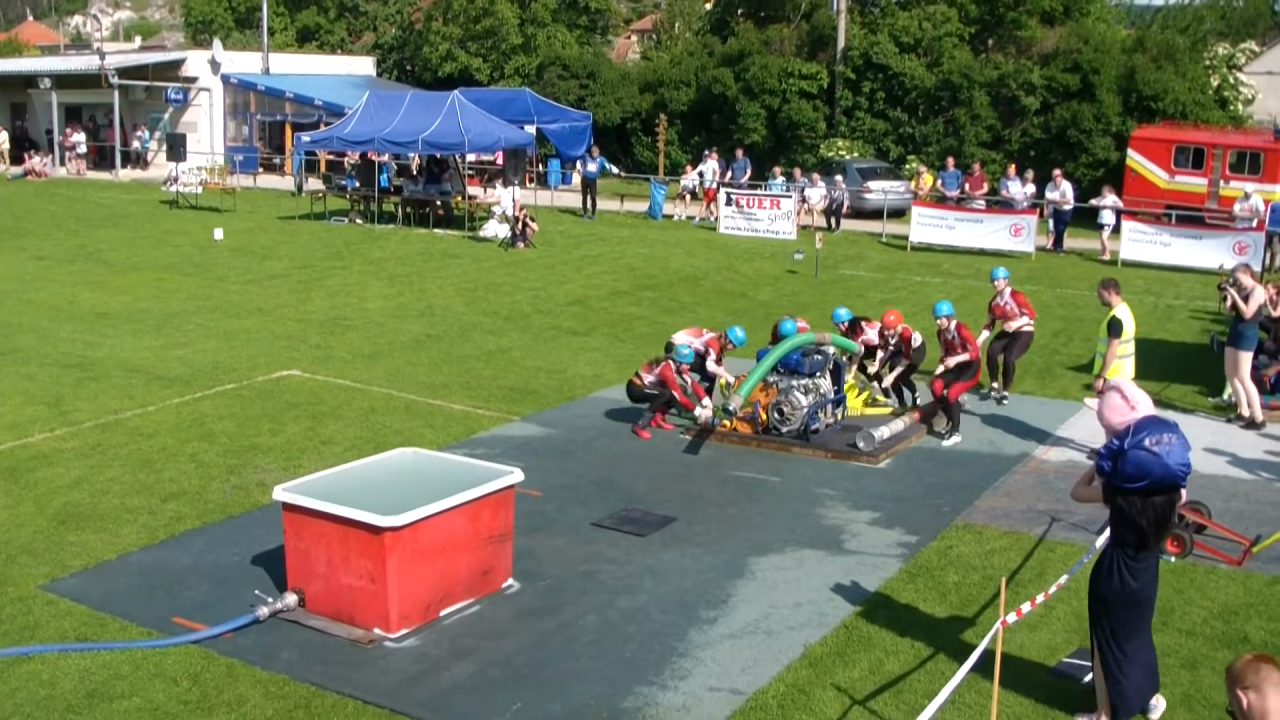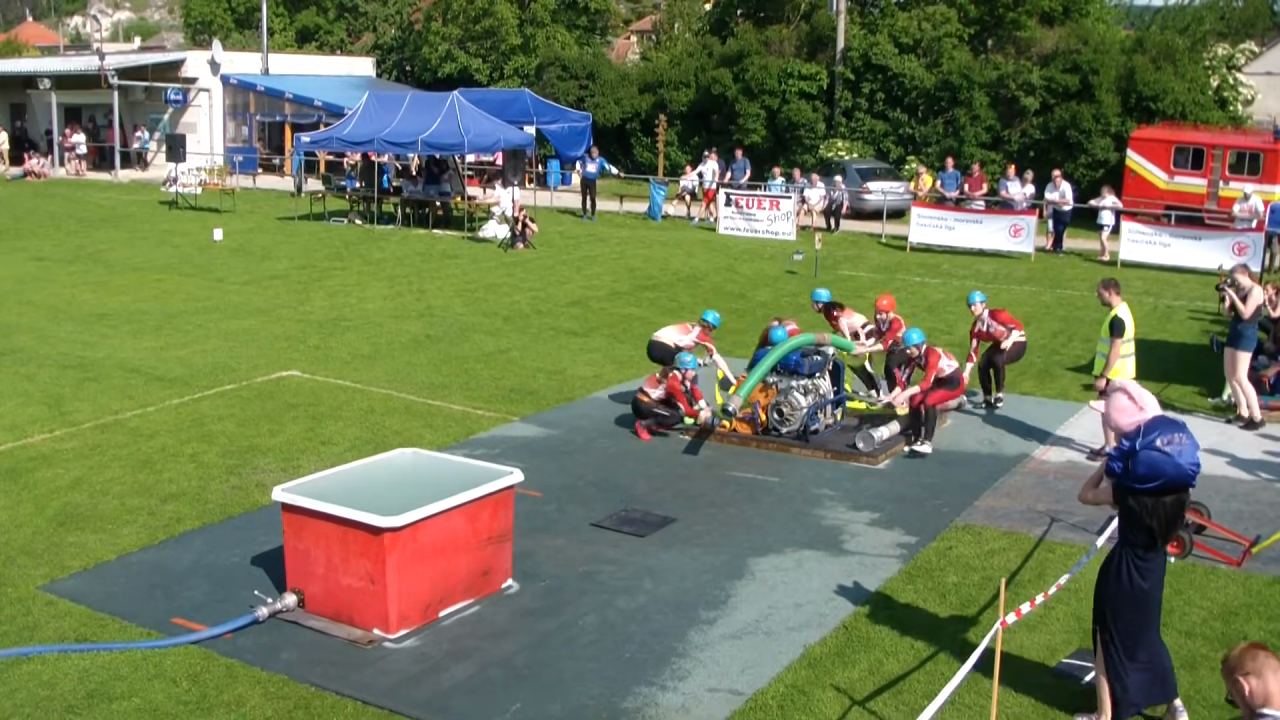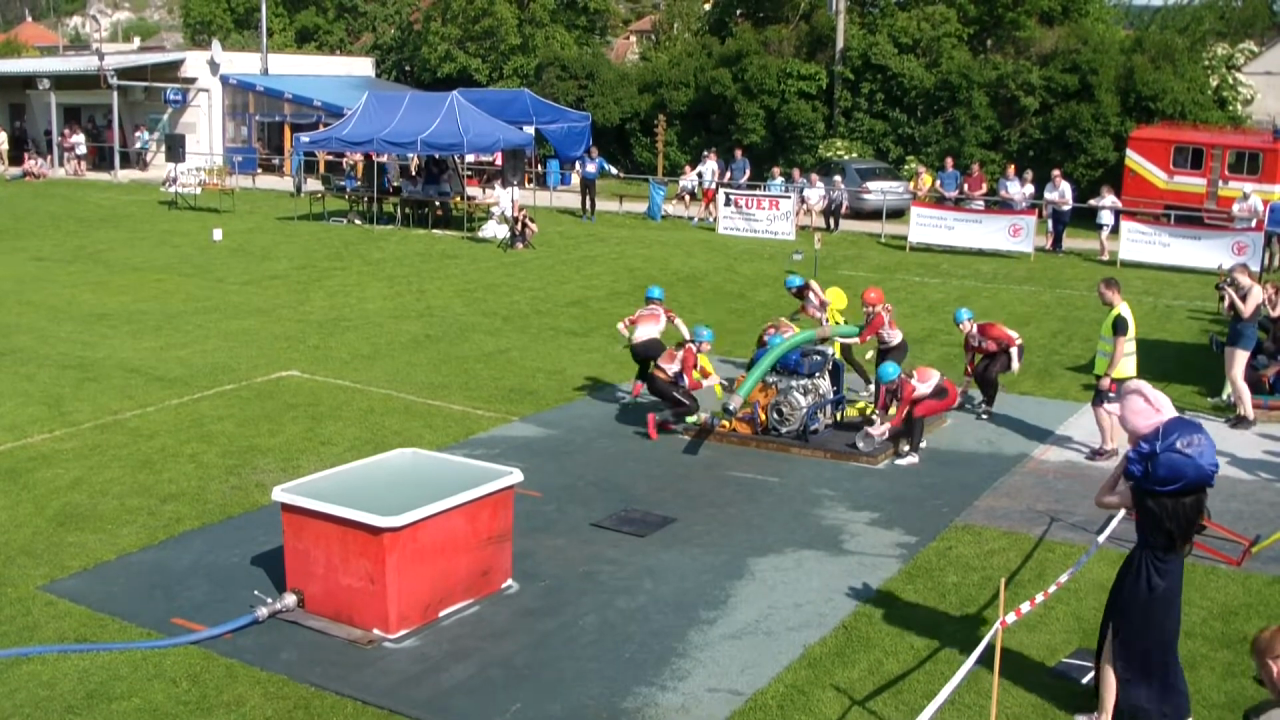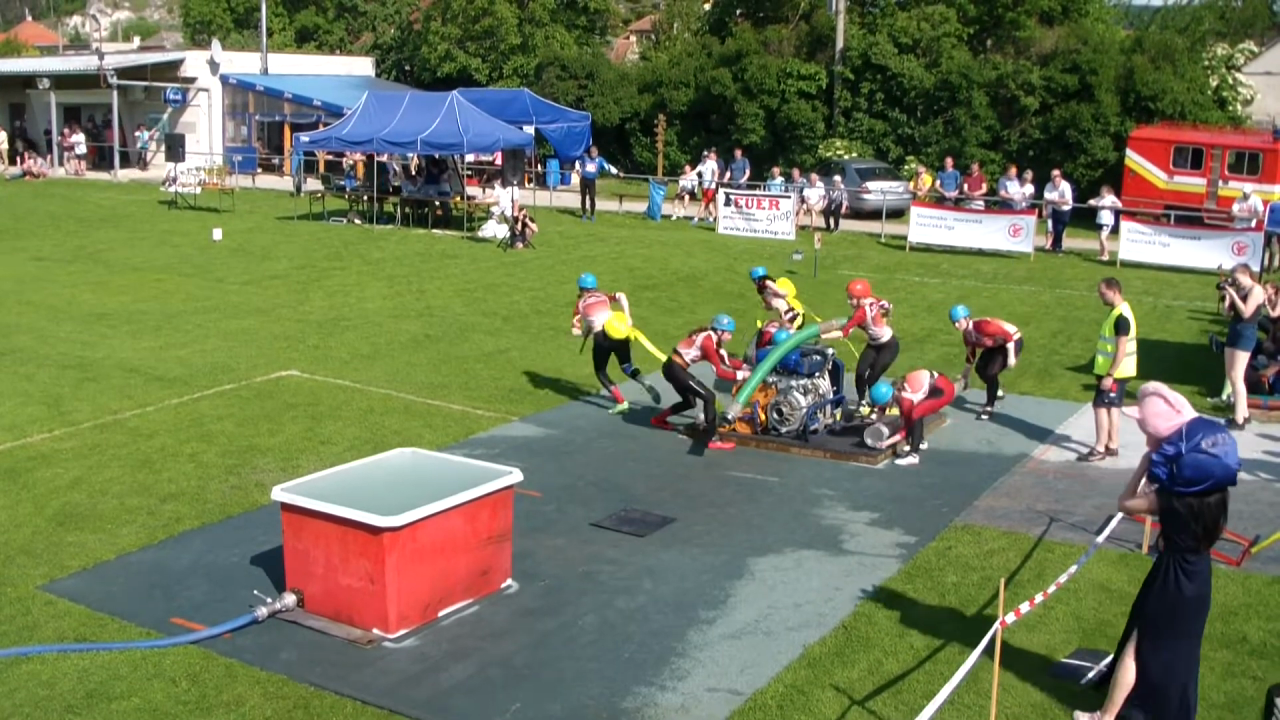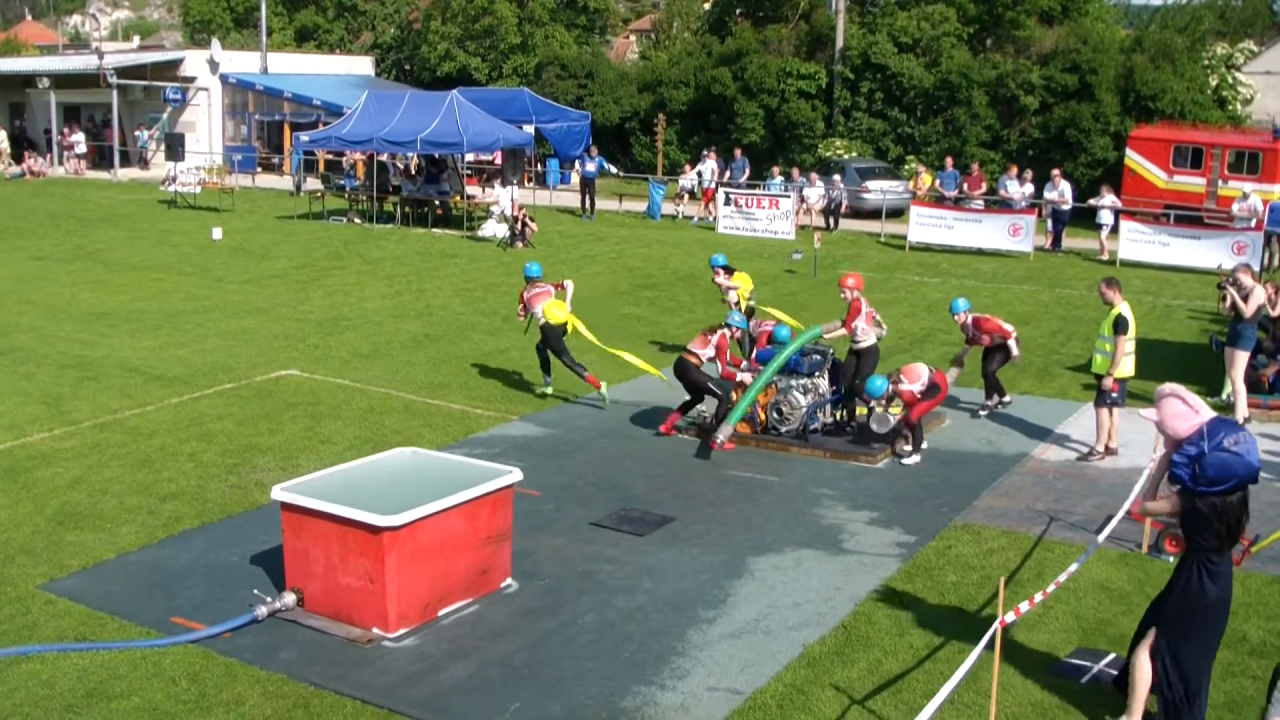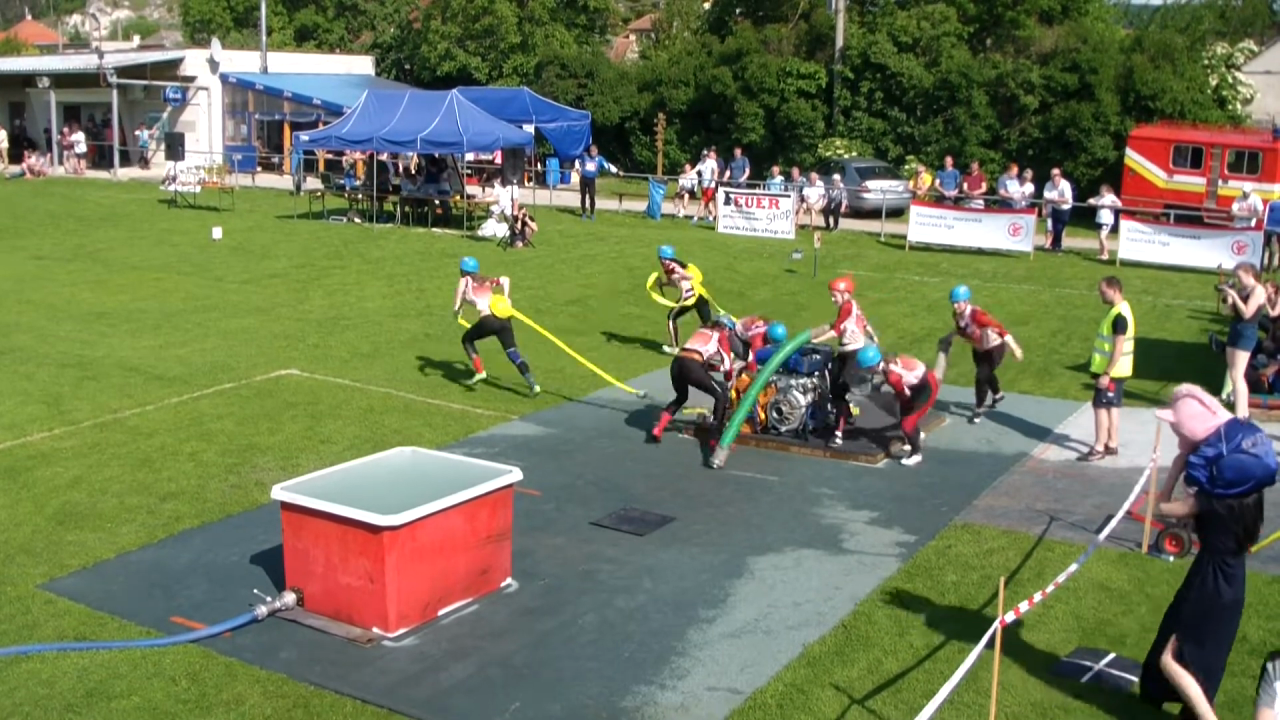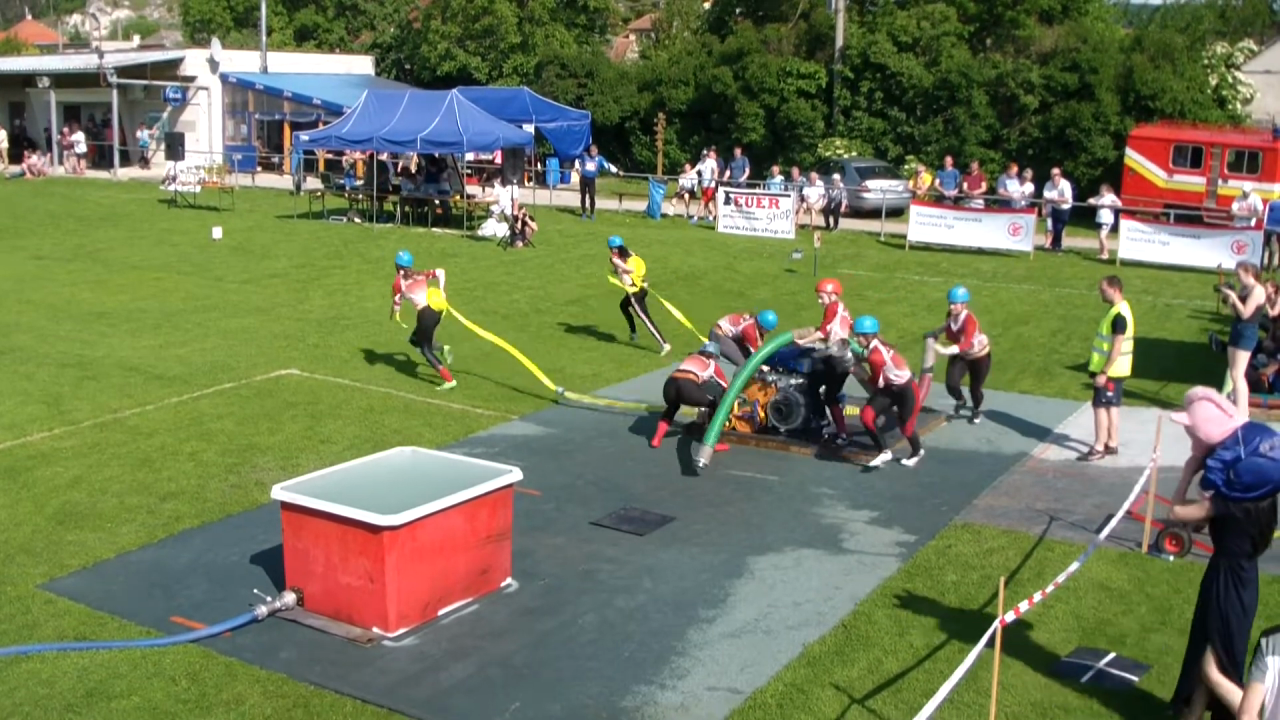
dt=0.2s
person 1, frame 1
left shoulder: (1119, 487)
right shoulder: (1169, 484)
left elbow: (1077, 492)
right elbow: (1180, 497)
left wrist: (1104, 460)
left hip: (1116, 569)
right hip: (1147, 566)
left knee: (1108, 640)
right knee: (1136, 632)
person 1, frame 2
left shoulder: (1128, 488)
right shoulder: (1176, 482)
left elbow: (1085, 494)
left wrist: (1111, 458)
left hip: (1124, 568)
right hip: (1153, 565)
left knee: (1111, 642)
right knee: (1144, 634)
person 1, frame 3
left shoulder: (1148, 491)
right shoulder: (1192, 483)
left elbow: (1102, 498)
left wrist: (1126, 461)
left hip: (1143, 571)
right hip: (1170, 570)
left knee: (1115, 646)
right knee: (1159, 643)
person 1, frame 4
left shoulder: (1173, 494)
right shoulder: (1212, 483)
left elbow: (1125, 503)
left wrist: (1145, 463)
left hip: (1172, 574)
right hip: (1197, 573)
left knee: (1136, 648)
right knee: (1177, 649)
person 1, frame 5
left shoulder: (1196, 494)
right shoulder: (1228, 481)
left elbow: (1144, 506)
left wrist: (1162, 465)
right wrist: (1172, 462)
left hip: (1197, 576)
right hip: (1218, 574)
left knee: (1147, 648)
right knee: (1191, 653)
person 1, frame 6
left shoulder: (1213, 495)
right shoulder: (1240, 481)
left elbow: (1162, 507)
left wrist: (1177, 467)
right wrist: (1186, 466)
left hip: (1212, 578)
right hip: (1229, 575)
left knee: (1169, 658)
right knee: (1198, 657)
person 1, frame 7
left shoulder: (1229, 498)
right shoulder: (1251, 484)
left elbow: (1176, 512)
left wrist: (1189, 470)
right wrist: (1199, 469)
left hip: (1227, 580)
right hip: (1237, 576)
left knee: (1212, 667)
right knee: (1209, 661)
